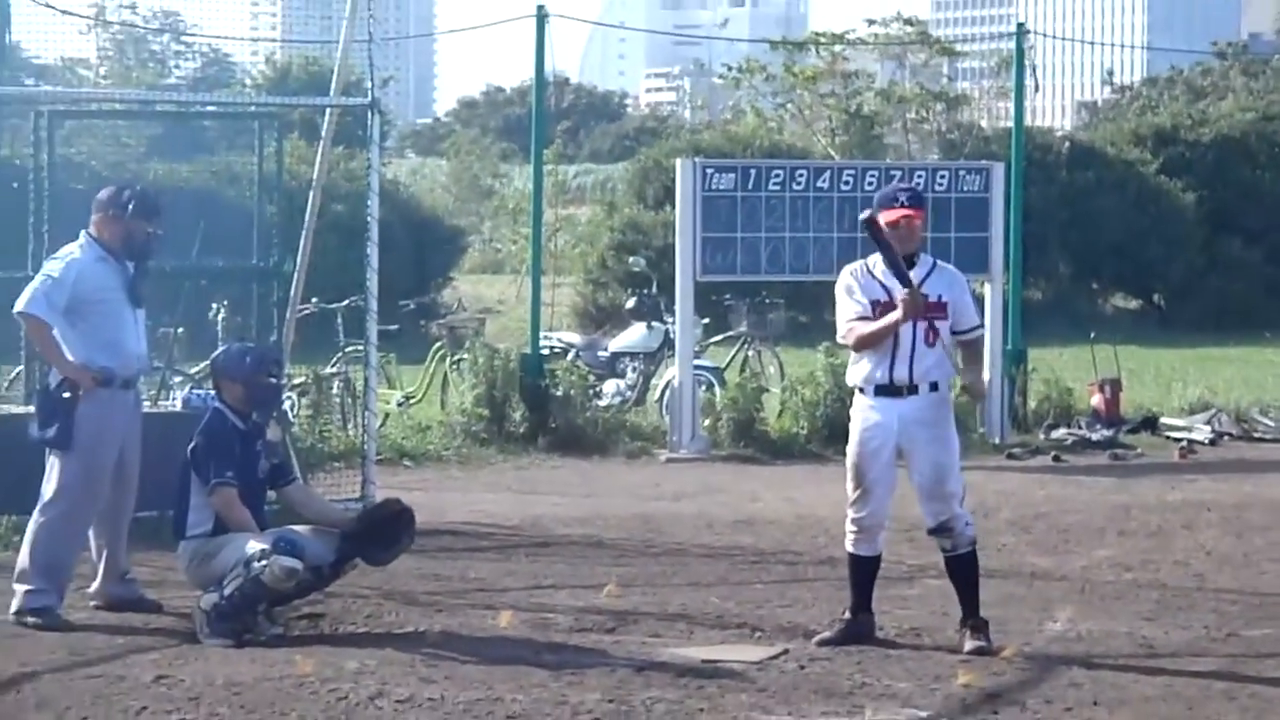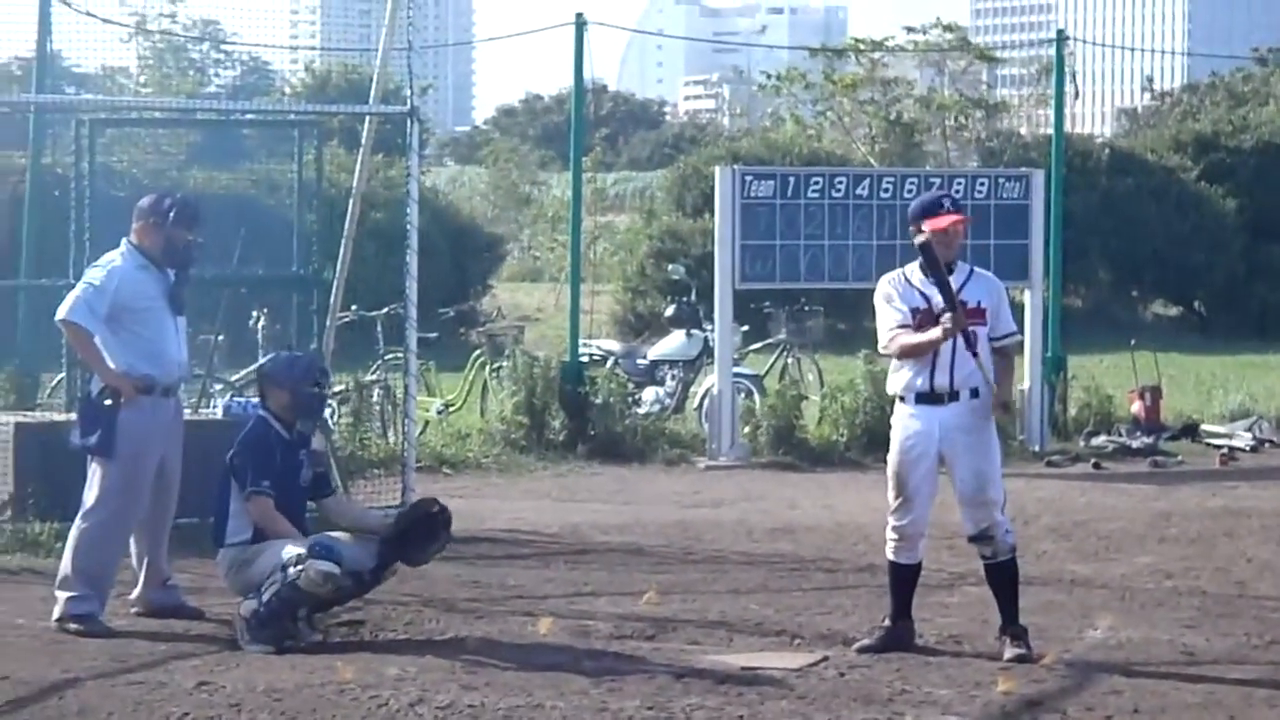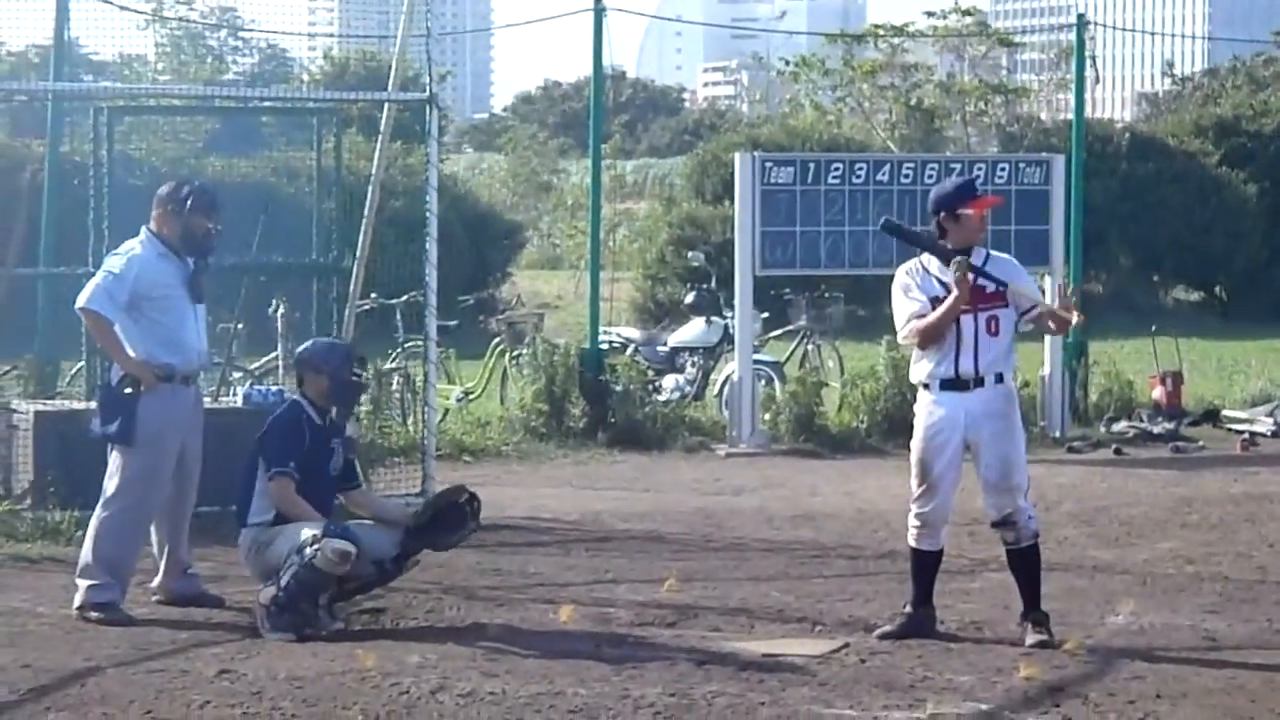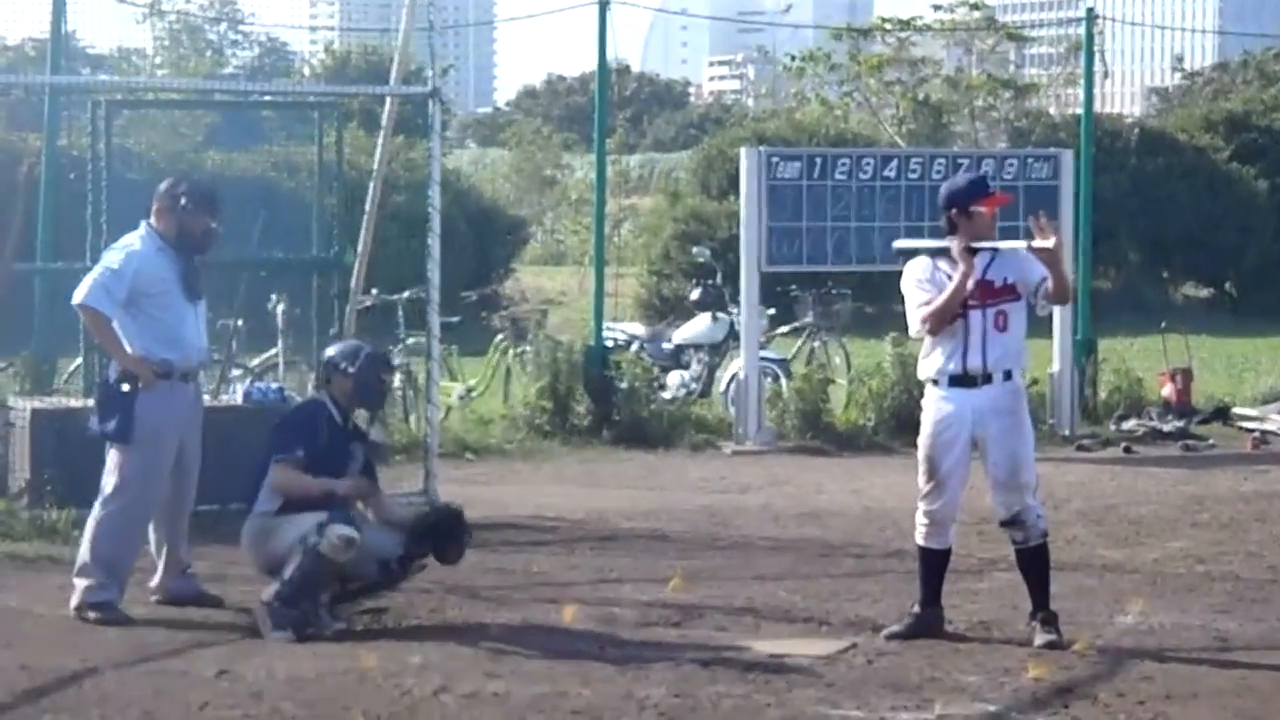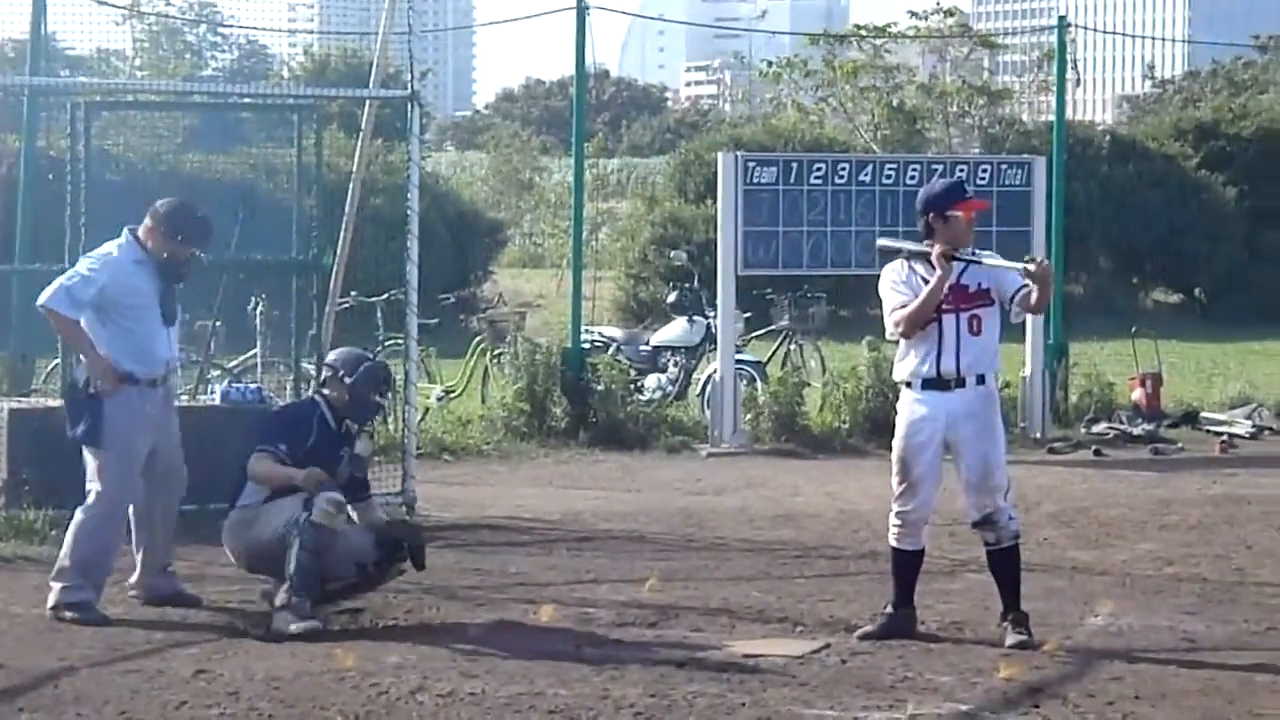
dt=0.3s
person 1, frame 1
left shoulder: (949, 278)
right shoulder: (855, 277)
left elbow: (969, 340)
right elbow: (855, 338)
left wrist: (973, 377)
right wrist: (896, 318)
left hip: (929, 405)
right hip: (873, 407)
left knee: (949, 514)
right knee: (864, 516)
left ankle: (972, 621)
right ankle: (859, 617)
person 1, frame 2
left shoulder: (986, 285)
right shoulder: (894, 286)
left elbow: (1003, 348)
right elbow: (897, 346)
left wrist: (1004, 389)
right wrist: (939, 334)
left hip: (970, 412)
right hip: (914, 415)
left knee: (989, 521)
right knee: (905, 523)
left ankle: (1011, 629)
right ankle: (899, 624)
person 1, frame 3
left shoulder: (1006, 267)
right shoulder: (913, 274)
left elbow: (1038, 317)
right elbow: (920, 337)
left wrist: (1061, 318)
right wrist: (958, 295)
left hip: (994, 398)
right hip: (938, 402)
left knee: (1013, 508)
right knee: (927, 510)
left ankle: (1034, 615)
right ankle: (921, 610)
person 1, frame 4
left shoulder: (1013, 261)
right shoulder: (922, 268)
left elbow: (1059, 296)
right elbow: (931, 324)
left wrist: (1053, 260)
right wrist: (964, 273)
left hip: (1002, 394)
right hip: (946, 398)
left knee: (1021, 506)
right knee: (936, 508)
left ankle: (1042, 614)
right ankle: (928, 611)
person 1, frame 5
left shoulder: (988, 268)
right shoulder: (899, 272)
left elbow: (1029, 305)
right elbow: (904, 326)
left wrist: (1043, 283)
right wrist: (939, 279)
left hip: (975, 399)
right hip: (920, 402)
left knee: (993, 508)
right knee: (908, 510)
left ankle: (1013, 615)
right ankle: (901, 611)
person 2, frame 1
left shoulder: (124, 267)
right shoulder: (73, 263)
right elbow: (30, 312)
right wrist: (68, 369)
left hip: (126, 396)
right hip: (89, 399)
left knee: (117, 498)
right knee: (69, 497)
left ankle: (113, 583)
right ankle: (34, 595)
person 2, frame 2
left shoulder: (164, 275)
right shoulder: (115, 270)
right elbow: (71, 319)
right wrist: (109, 377)
left hip: (168, 403)
right hip: (129, 407)
left knee: (158, 505)
right knee: (110, 506)
left ankle: (155, 591)
right ankle: (77, 602)
person 2, frame 3
left shoulder: (185, 263)
right shoulder: (134, 259)
right elbow: (91, 307)
right wrist: (129, 364)
left hip: (187, 392)
right hip: (149, 395)
left knee: (179, 494)
right knee: (130, 495)
left ankle: (175, 579)
right ankle: (97, 592)
person 2, frame 4
left shoulder: (183, 259)
right shoulder: (133, 253)
right elbow: (88, 303)
right wrist: (127, 361)
left hip: (187, 388)
right hip: (148, 391)
left knee: (178, 492)
right knee: (129, 493)
left ankle: (174, 580)
right ankle: (95, 591)
person 2, frame 5
left shoulder: (160, 270)
right shoulder: (109, 263)
right elbow: (54, 304)
left wrist: (170, 369)
right wrist: (94, 359)
left hip: (158, 393)
right hip: (117, 396)
left knee: (165, 487)
right knee: (109, 495)
left ankle: (154, 581)
right ankle: (71, 594)
person 3, frame 1
left shoulder: (262, 431)
right shoulder: (215, 431)
left elbow: (296, 494)
right elbow: (226, 505)
left wrist: (352, 523)
right wrist: (266, 542)
left hip: (236, 539)
right hip: (203, 549)
left knee: (337, 548)
right knee: (285, 558)
left ankle: (252, 605)
right ankle: (216, 609)
person 3, frame 2
left shoulder: (302, 440)
right shoulder: (257, 439)
left elbow: (333, 505)
right elbow: (263, 513)
left wrist: (390, 527)
right wrist: (309, 550)
left hip: (288, 549)
right hip: (244, 558)
left knee: (380, 555)
right knee: (323, 561)
left ankle: (294, 612)
right ankle: (256, 616)
person 3, frame 3
left shoulder: (335, 431)
right shoulder: (288, 422)
left elbow: (358, 498)
right elbow: (282, 496)
left wrist: (415, 517)
right wrist: (334, 530)
left hip: (314, 536)
right hip: (265, 541)
left knee: (401, 545)
right knee: (337, 542)
left ankle: (316, 598)
right ankle: (275, 605)
person 3, frame 4
left shoulder: (355, 436)
right shoulder: (306, 417)
left elbow: (374, 502)
right elbow: (279, 480)
left wrist: (419, 520)
right wrist: (335, 486)
left hip: (319, 533)
right hip: (268, 534)
left knee: (408, 548)
right knee: (341, 529)
left ankle: (318, 598)
right ankle: (278, 604)
person 3, frame 5
left shoulder: (350, 440)
right shoulder: (300, 416)
left elbow: (364, 506)
right elbow: (256, 467)
left wrist: (389, 529)
right wrist: (298, 475)
left hip: (298, 538)
right hip: (249, 530)
left knee: (389, 551)
right knee: (326, 500)
left ankle: (300, 597)
right ankle: (292, 602)
